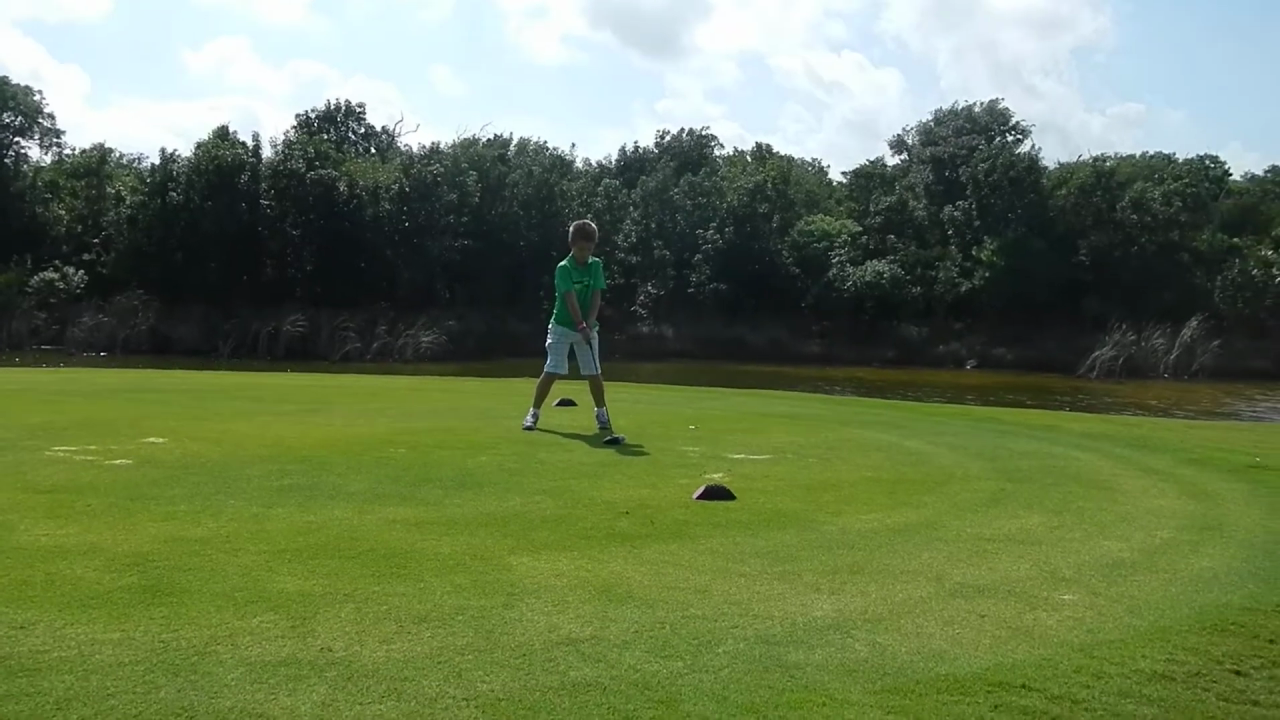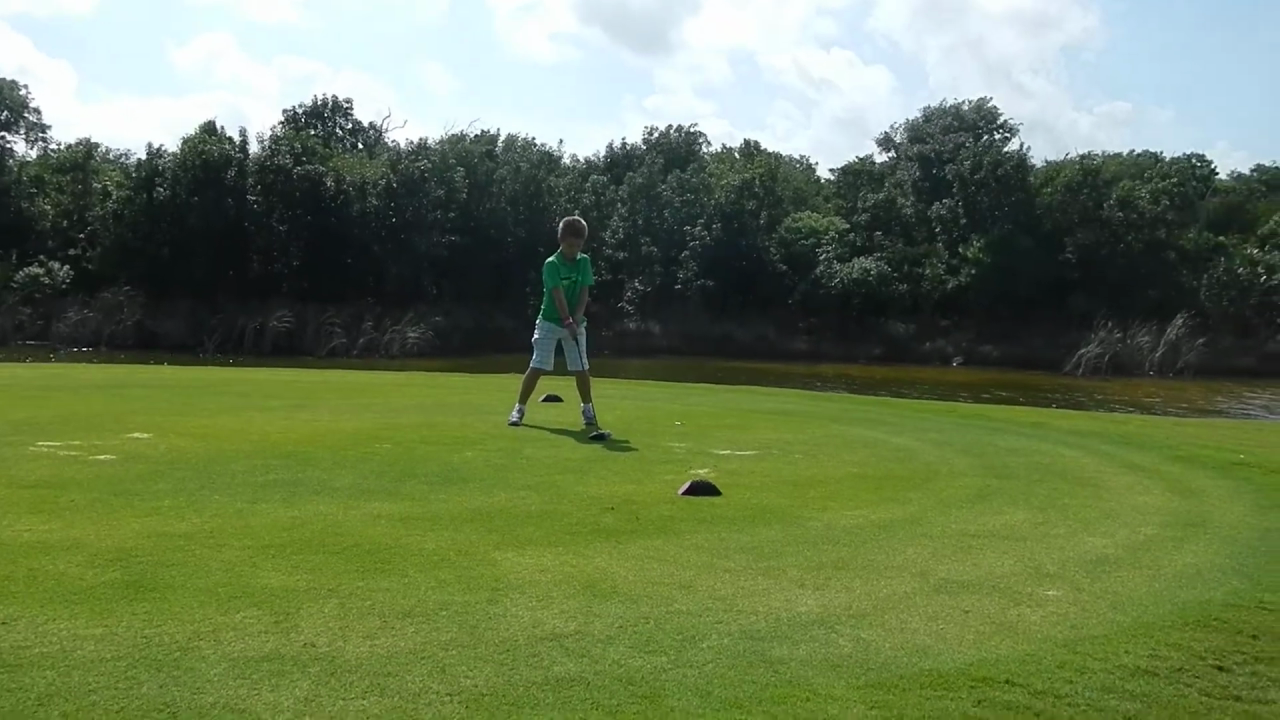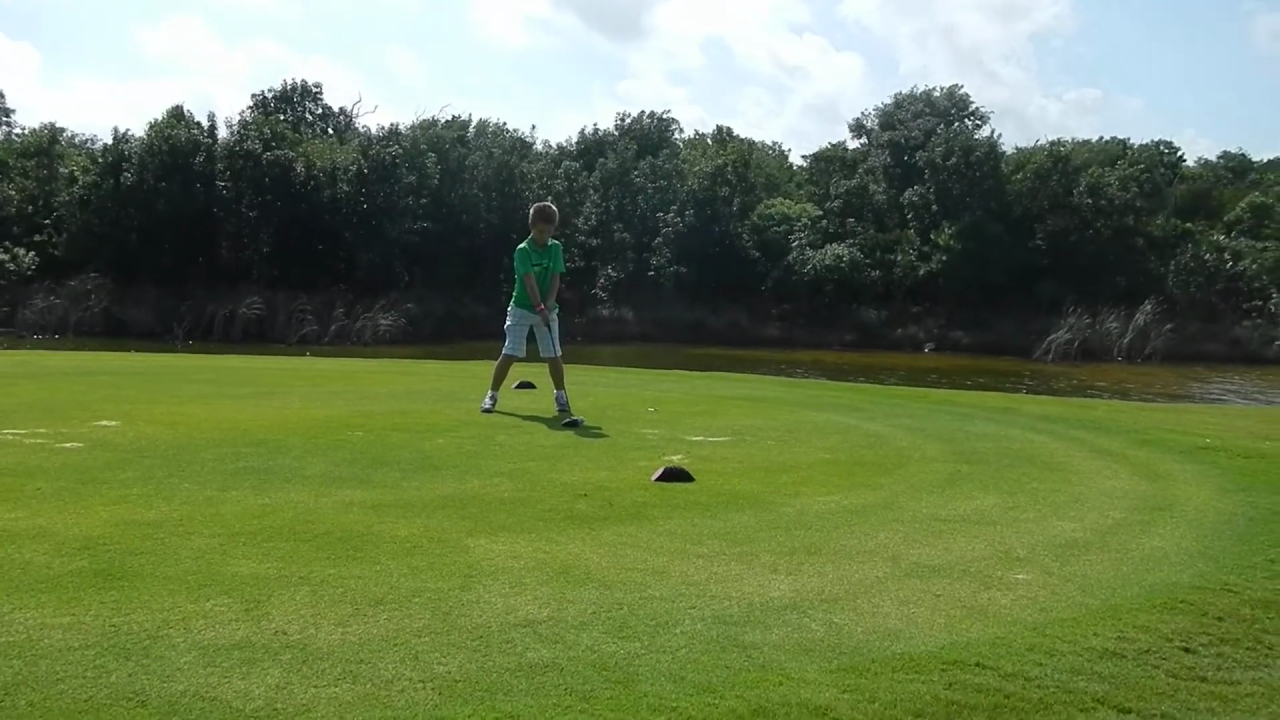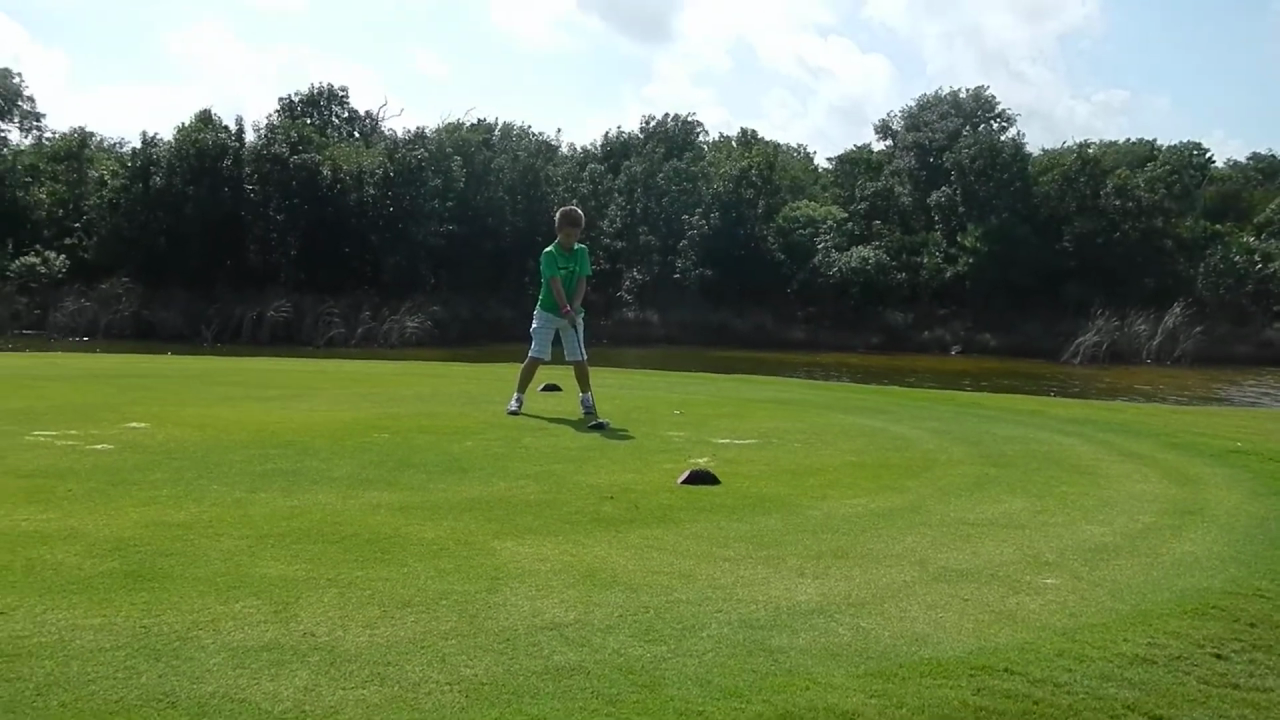
dt=0.3s
person 1, frame 1
left shoulder: (596, 265)
right shoulder: (563, 268)
left elbow: (596, 297)
right elbow: (571, 300)
left wrist: (589, 323)
right wrist: (580, 325)
left hip: (587, 327)
right hip: (562, 326)
left knee: (593, 372)
right knee: (551, 371)
left ankle: (601, 413)
right ankle: (533, 412)
person 1, frame 2
left shoulder: (584, 261)
right shoulder: (551, 264)
left elbow: (584, 293)
right elbow: (558, 296)
left wrist: (576, 319)
right wrist: (567, 321)
left hip: (575, 323)
right hip: (550, 322)
left knee: (581, 368)
right knee: (537, 367)
left ankle: (587, 409)
right ankle: (519, 408)
person 1, frame 3
left shoulder: (556, 248)
right shoulder: (523, 250)
left elbow: (556, 279)
right elbow: (530, 282)
left wrist: (548, 305)
right wrist: (539, 307)
left hip: (547, 309)
right hip: (522, 308)
left knee: (553, 355)
right knee: (509, 353)
left ankle: (560, 395)
right ankle: (492, 395)
person 1, frame 4
left shoulder: (582, 252)
right shoulder: (549, 254)
left elbow: (582, 282)
right elbow: (556, 285)
left wrist: (574, 307)
right wrist: (565, 309)
left hip: (572, 312)
right hip: (548, 312)
left knee: (579, 358)
right knee: (536, 356)
left ankle: (586, 398)
right ankle: (518, 397)
